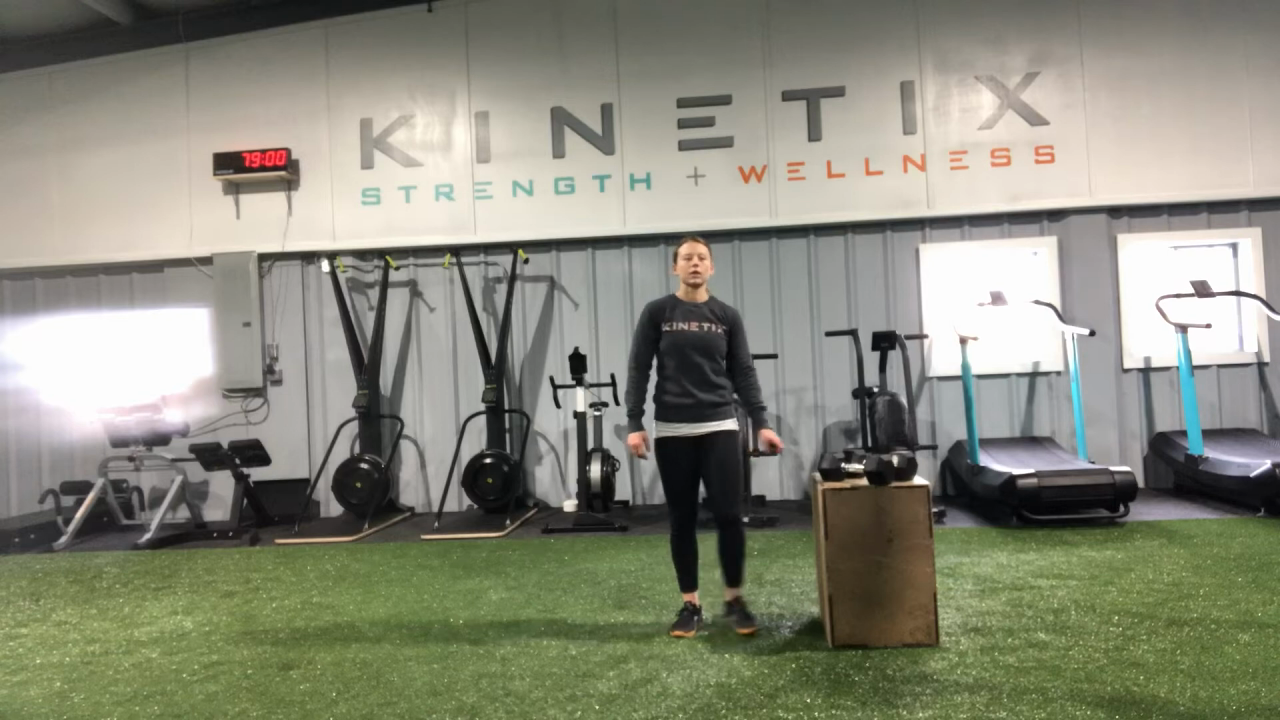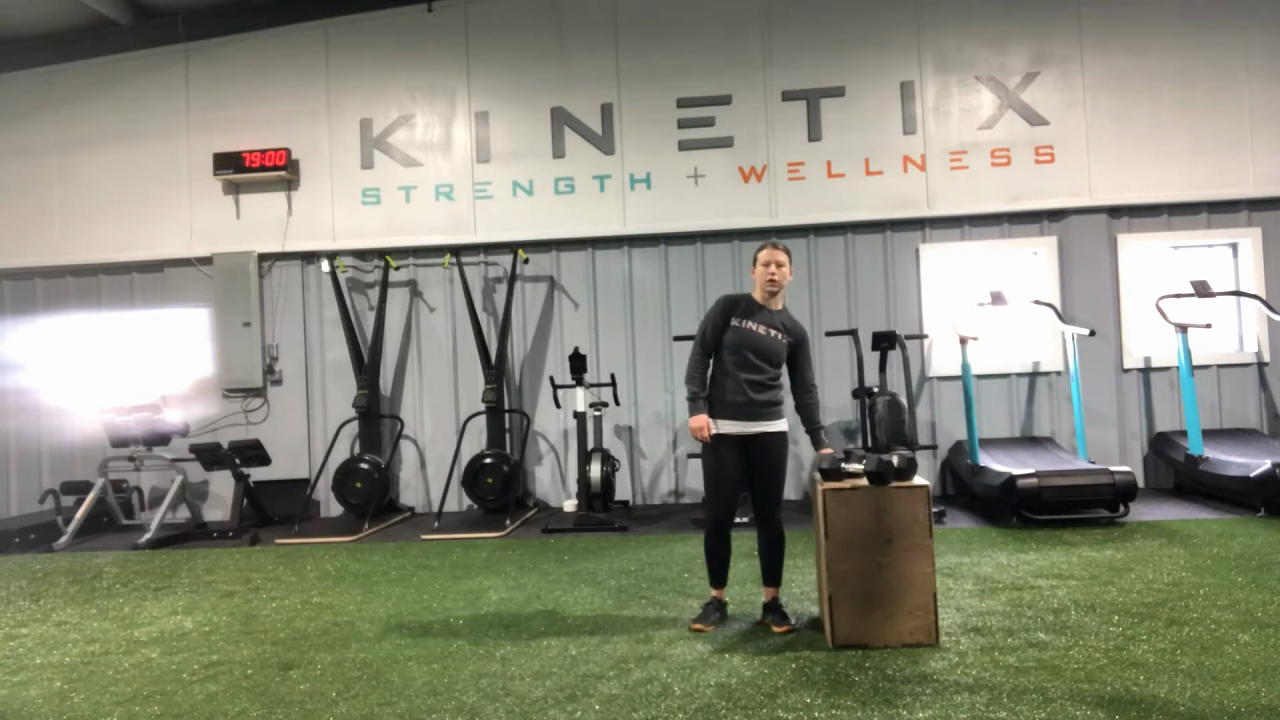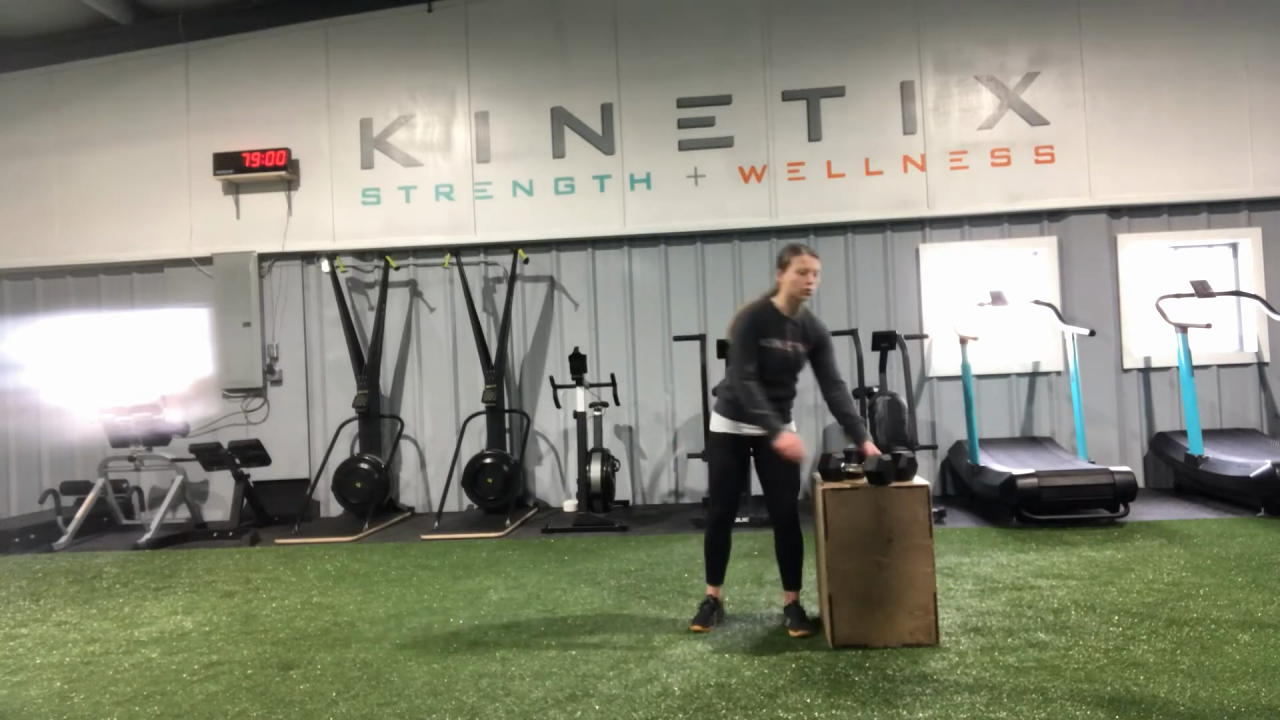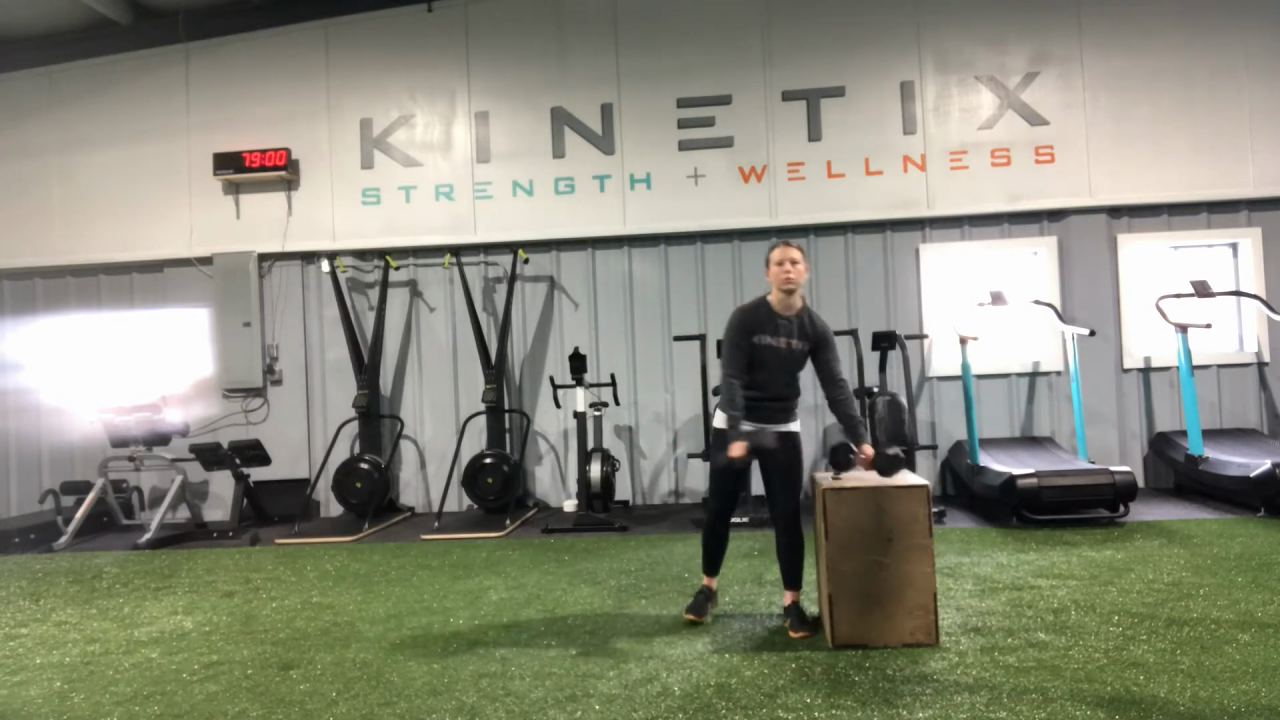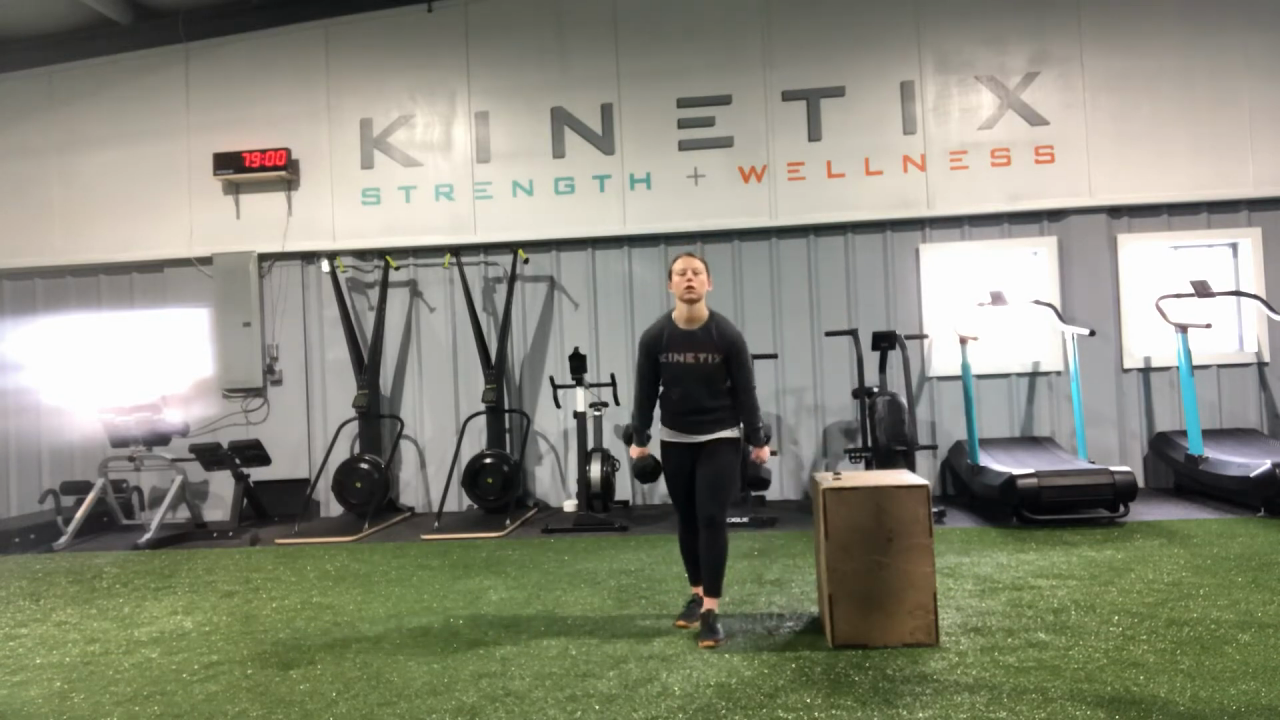
dt=1s
person 1, frame 1
left shoulder: (727, 316)
right shoulder: (656, 312)
left elbow: (742, 373)
right elbow: (638, 370)
left wrist: (761, 423)
right wrist: (635, 424)
left hip: (720, 425)
right hip: (673, 430)
left knee: (729, 514)
right knee: (682, 519)
left ankle: (734, 599)
right ankle: (690, 605)
person 1, frame 2
left shoulder: (794, 330)
right shoulder: (728, 307)
left elbow: (804, 389)
right elbow: (700, 357)
left wrist: (820, 442)
right wrist: (696, 406)
left hip: (770, 429)
right hip: (722, 427)
left knee: (769, 516)
right knee: (718, 516)
left ankle: (772, 602)
right ankle: (717, 599)
person 1, frame 3
left shoulder: (815, 328)
right shoulder: (752, 319)
left elbow: (833, 386)
right elbow: (743, 380)
left wrist: (862, 438)
right wrist: (777, 432)
left hip: (777, 428)
right hip: (730, 424)
left knee: (786, 515)
right knee: (721, 511)
left ankle: (792, 603)
right ankle: (712, 598)
person 1, frame 4
left shoulder: (815, 327)
right shoulder: (745, 318)
left elbow: (834, 384)
right elbow: (731, 378)
left wrist: (859, 438)
right wrist: (734, 435)
left hip: (782, 427)
right hip: (736, 425)
left knee: (787, 514)
right knee: (720, 507)
left ankle: (792, 603)
right ankle: (708, 587)
person 1, frame 5
left shoulder: (728, 335)
right shoulder: (654, 336)
left elbow: (744, 391)
right elbow: (646, 390)
left wrist: (757, 440)
right wrist: (638, 438)
left hip: (721, 436)
right hip: (675, 438)
left knee: (712, 518)
right knee: (687, 520)
left ankle: (711, 610)
right ankle: (697, 594)
